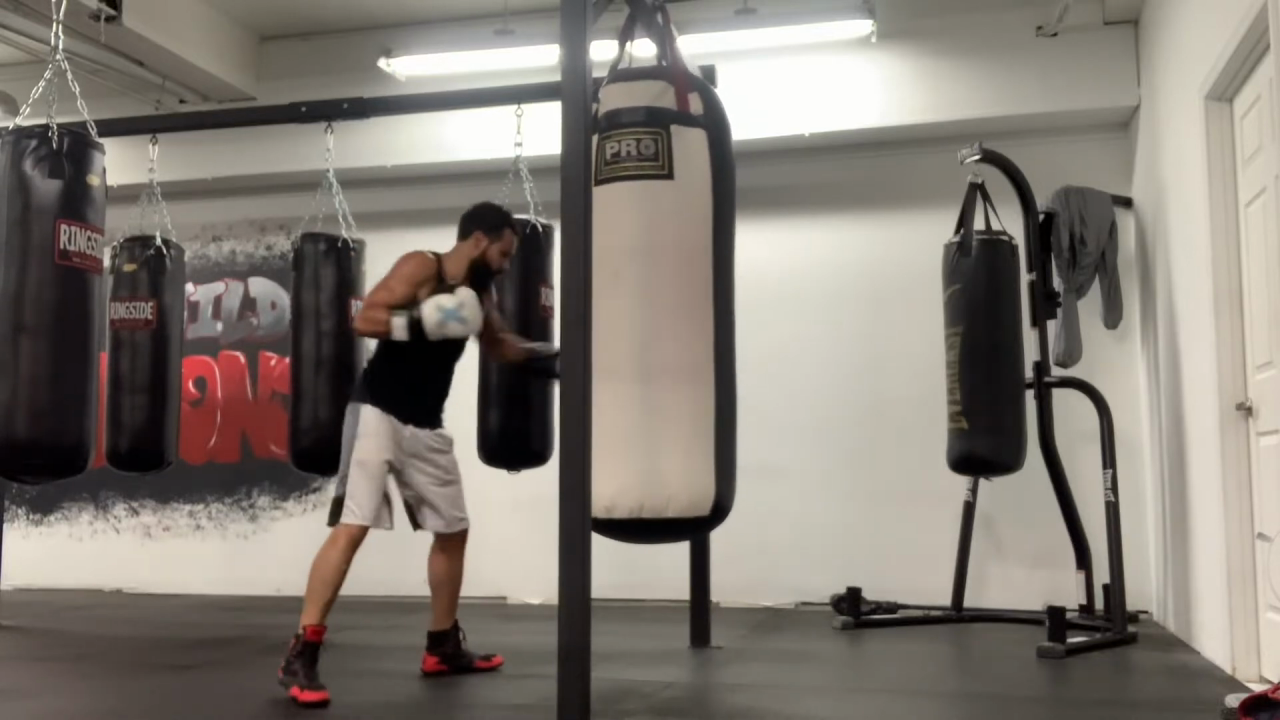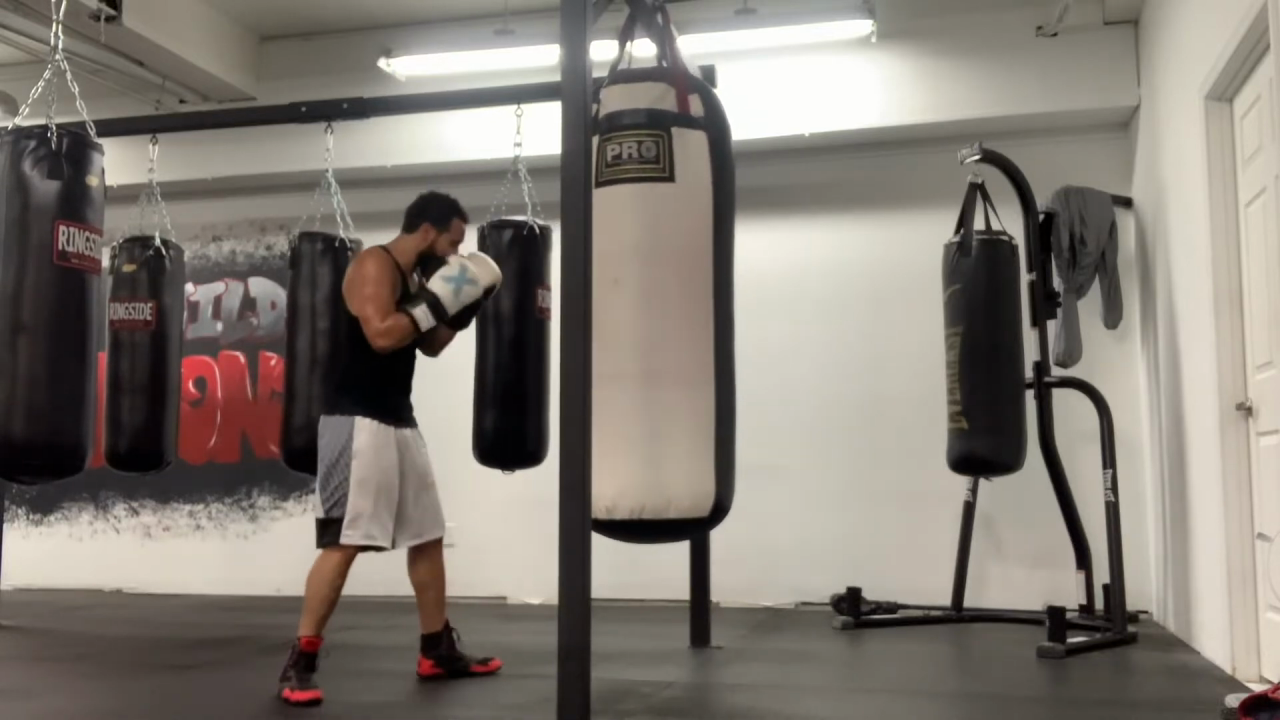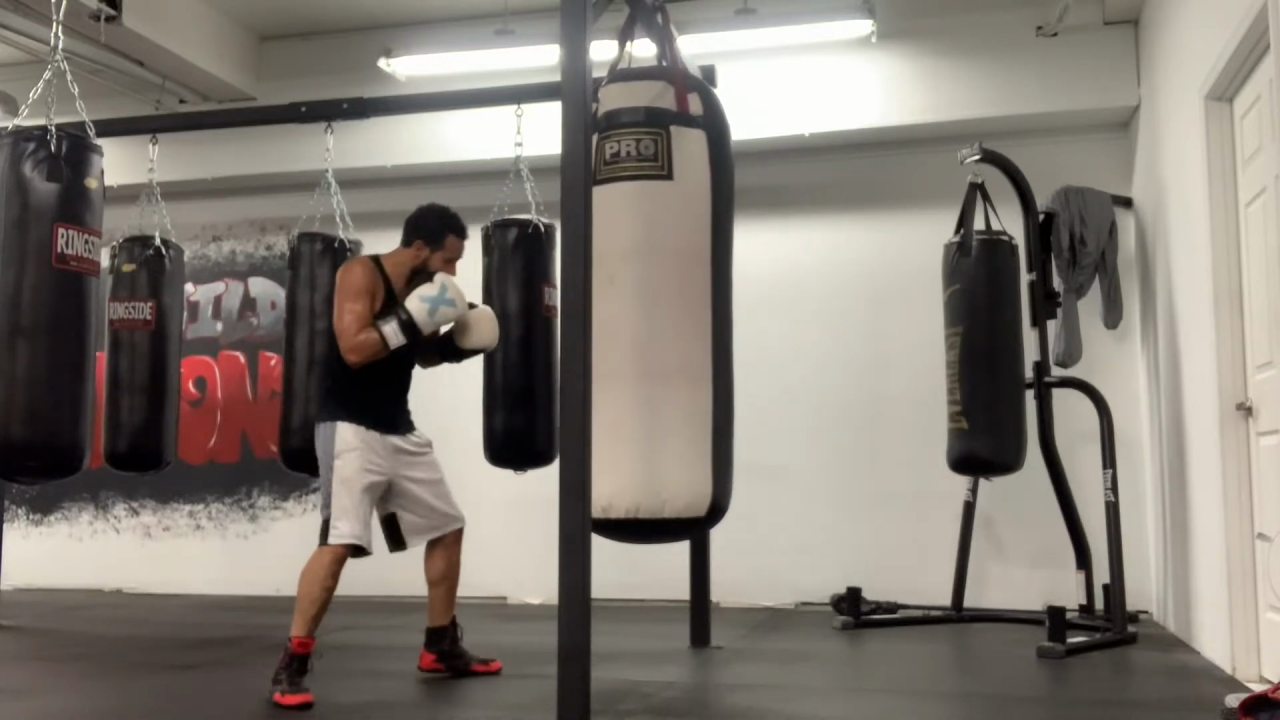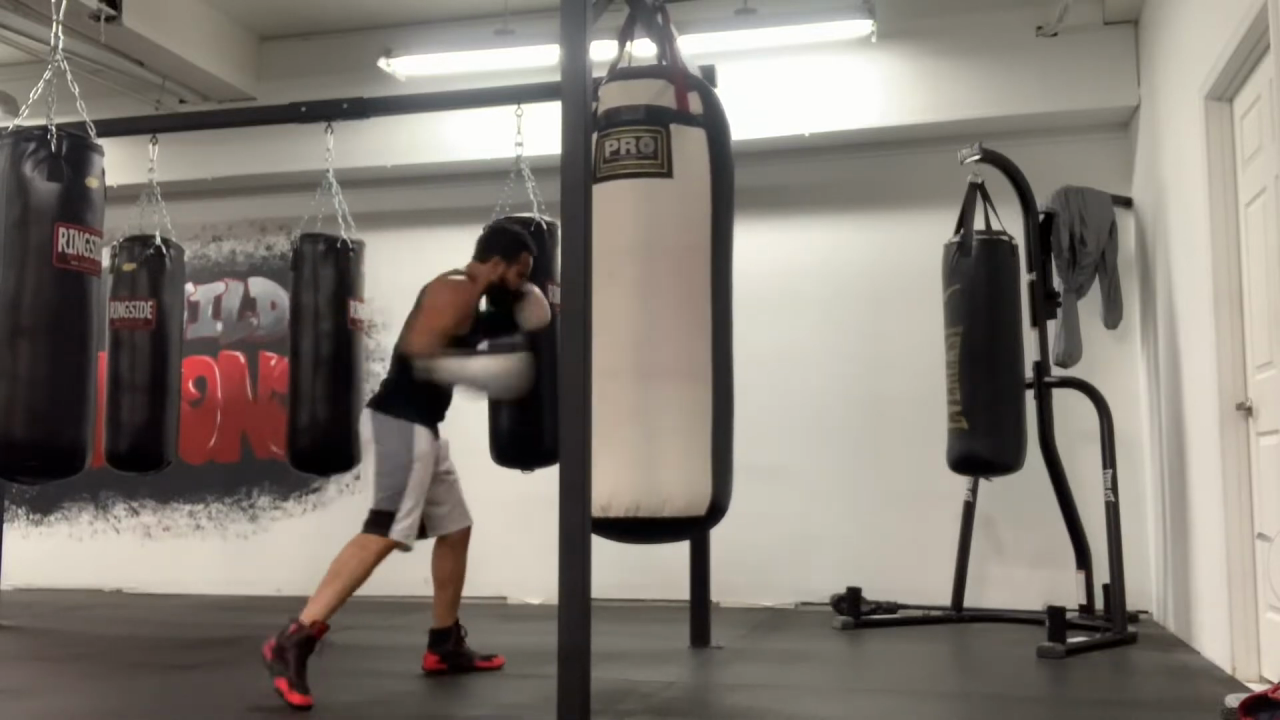
dt=0.5s
person 1, frame 1
left shoulder: (479, 291)
right shoulder: (419, 268)
left elbow: (504, 347)
right elbow: (364, 320)
left wrist: (555, 359)
right wrist: (422, 321)
left hip: (426, 426)
right hip: (379, 412)
left knee: (452, 531)
right knee: (351, 527)
left ankle: (443, 648)
right ankle: (301, 655)
person 1, frame 2
left shoulder: (416, 276)
right shoulder: (374, 264)
left elbow: (430, 344)
right elbow: (382, 335)
left wrist: (466, 301)
right wrist: (439, 301)
left hip: (399, 423)
right hip: (356, 421)
left knee: (427, 538)
right knee: (344, 542)
left ankle: (437, 651)
right ankle: (300, 663)
person 1, frame 3
left shoulder: (426, 287)
right shoulder: (361, 274)
right elbow: (354, 350)
left wrist: (458, 341)
right wrist: (414, 318)
left hip: (400, 430)
right hip: (349, 427)
left knee: (447, 528)
right knee: (339, 543)
left ankle: (441, 646)
right ankle: (291, 664)
person 1, frame 4
left shoulder: (463, 291)
right shoulder: (459, 289)
right elbow: (419, 342)
left wrist: (509, 320)
left hip: (415, 425)
right hip: (400, 423)
left knee: (455, 529)
right knee: (382, 536)
left ankle: (445, 645)
right ankle: (292, 645)
